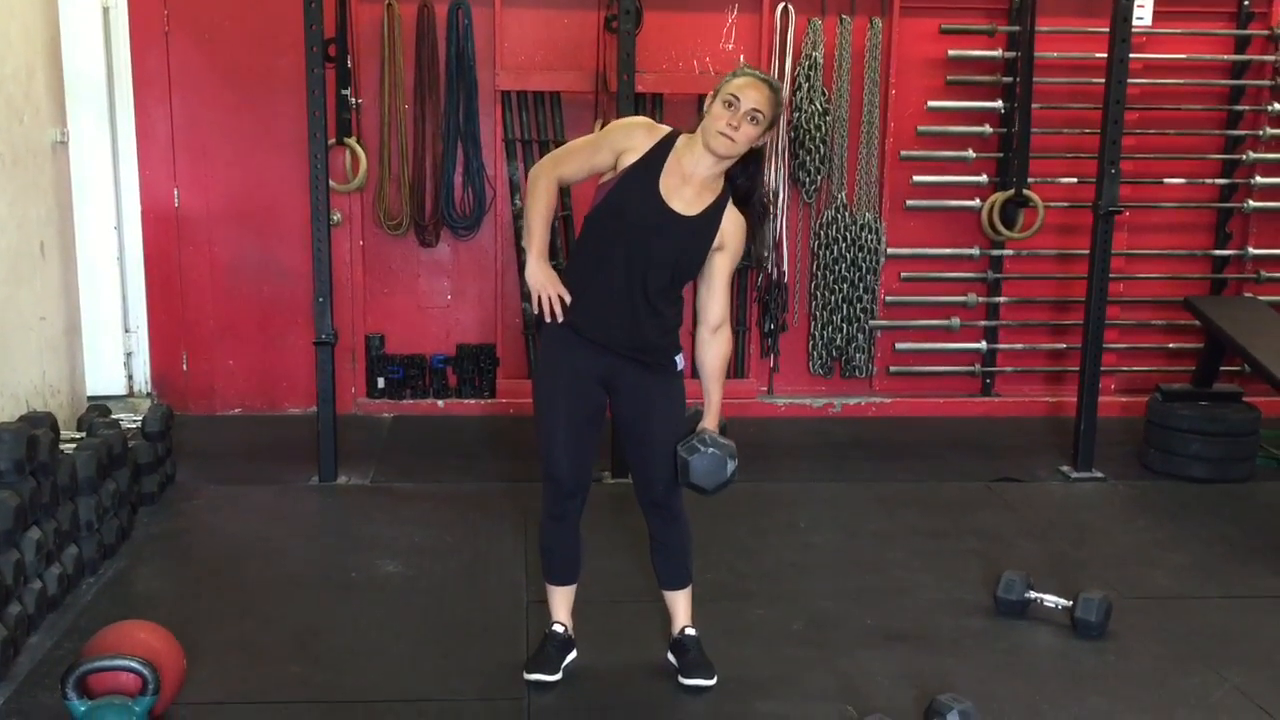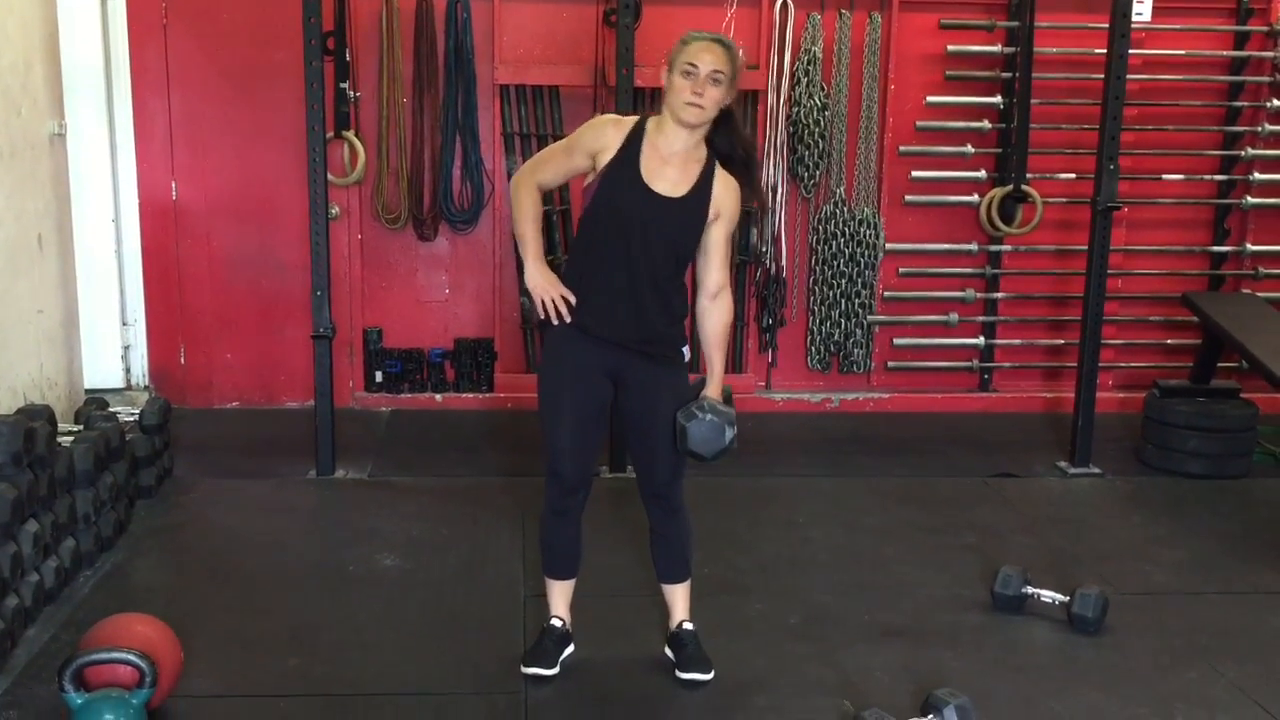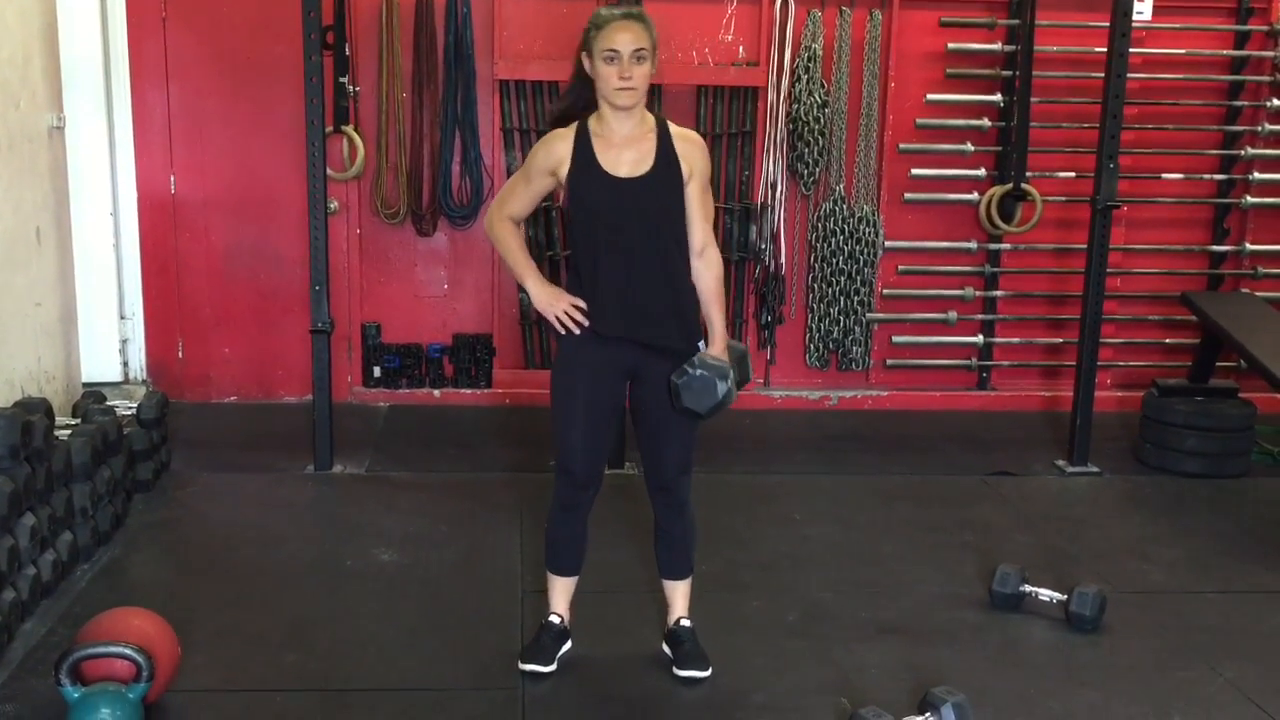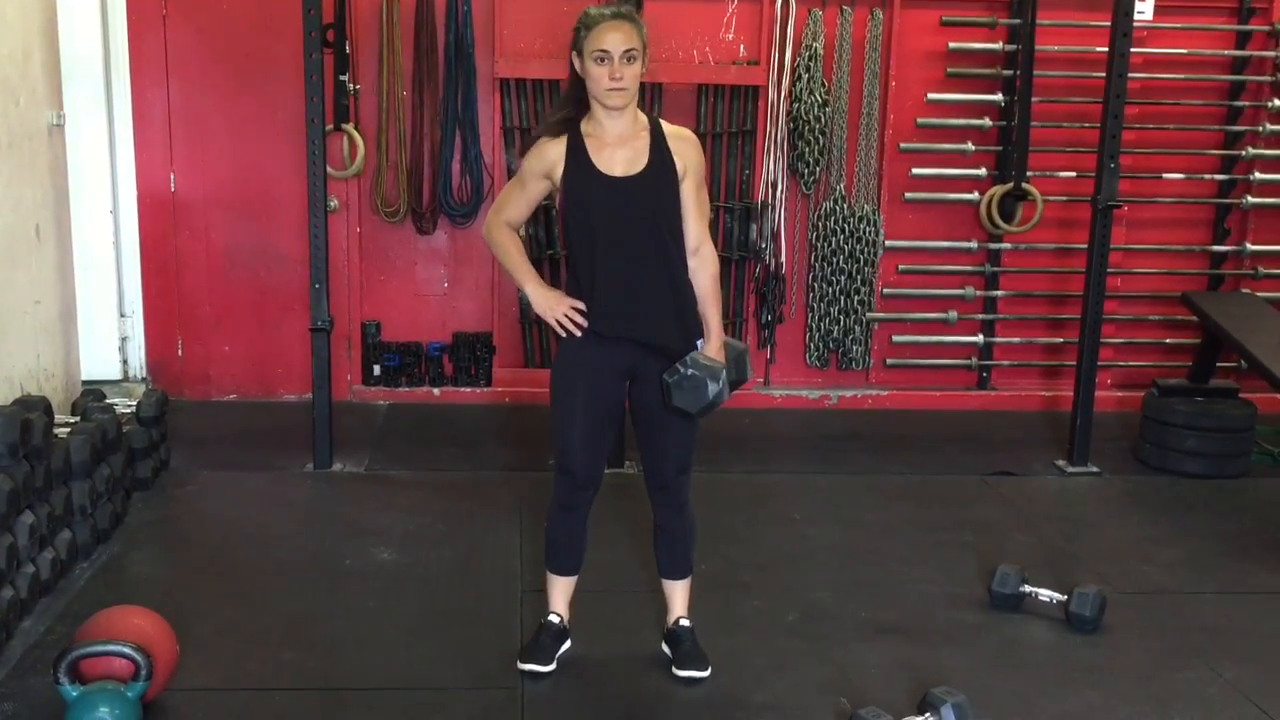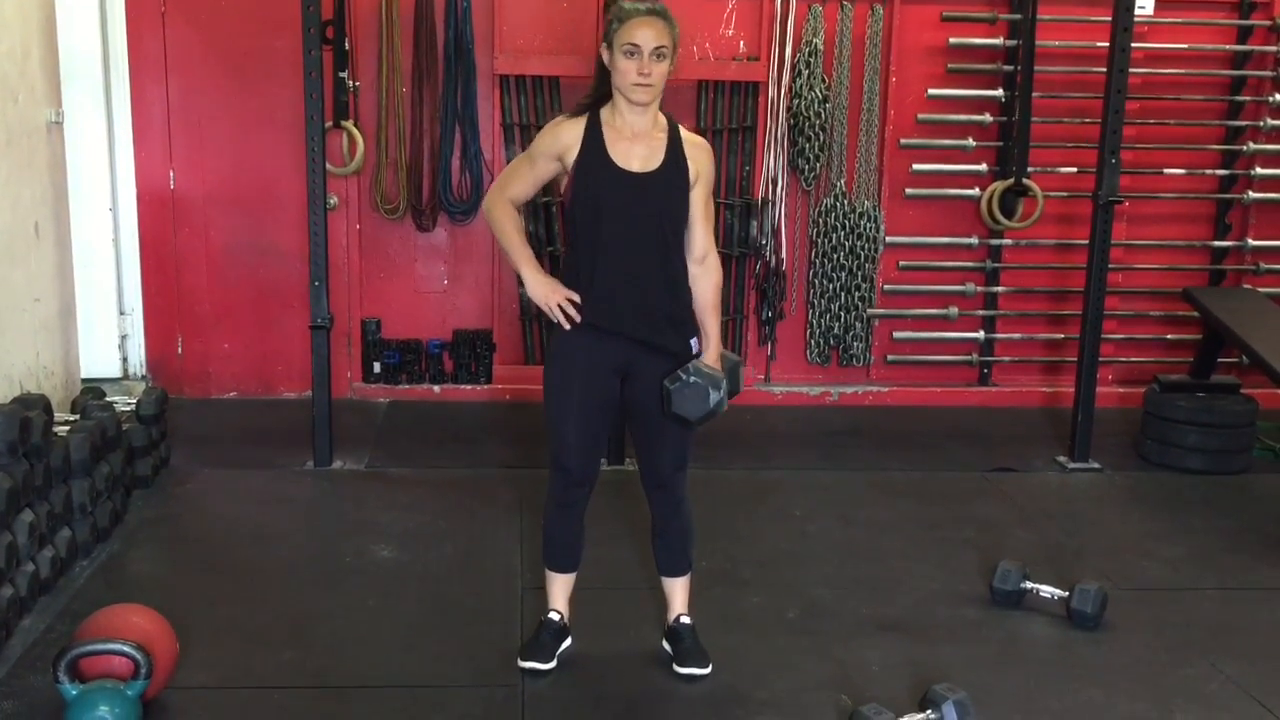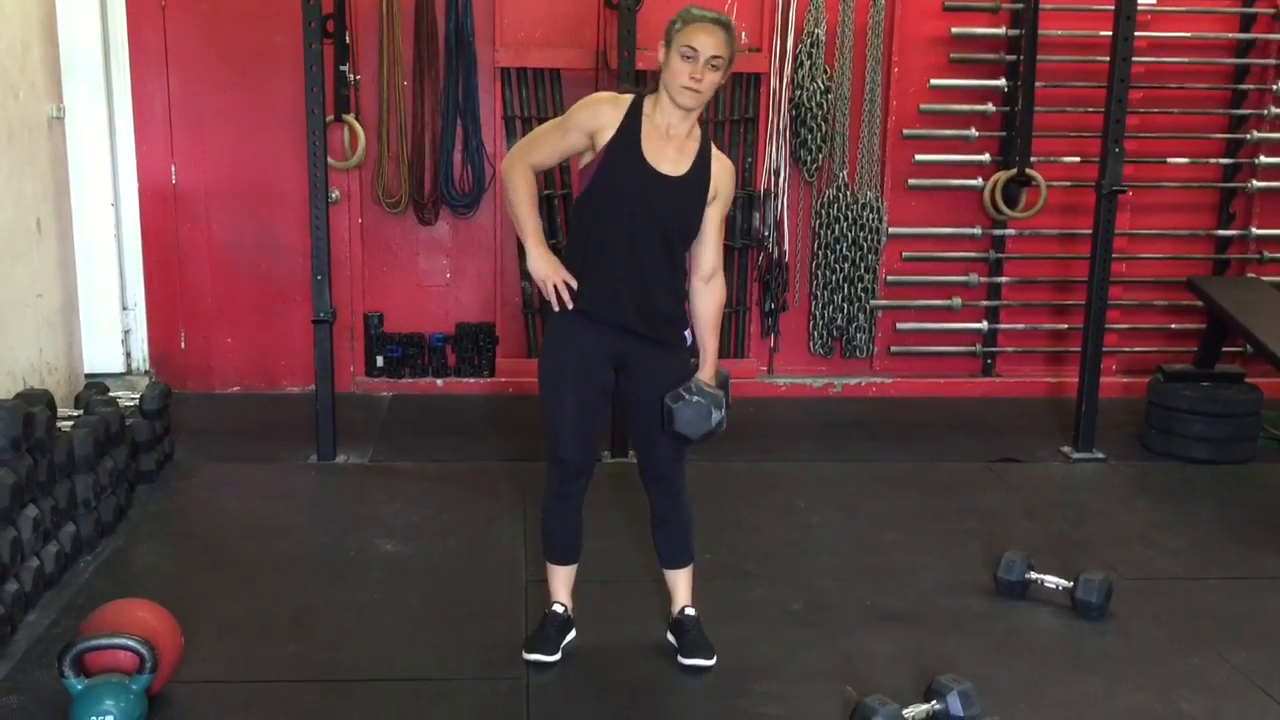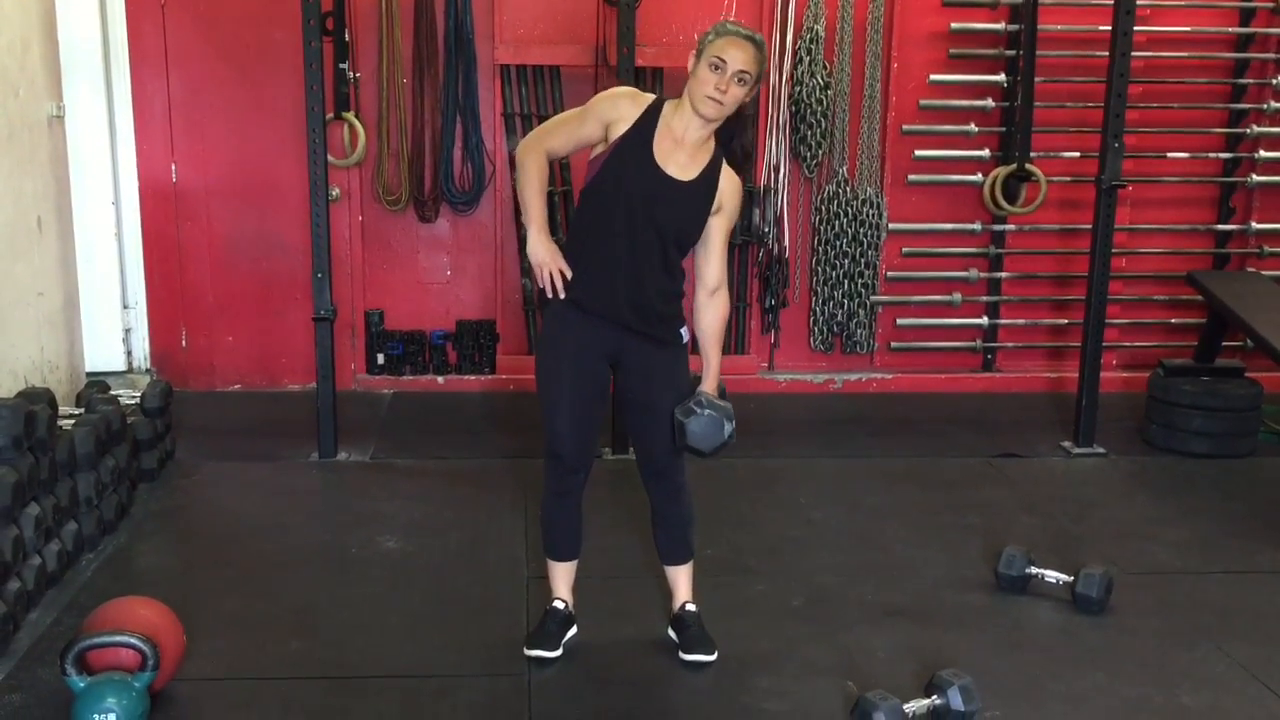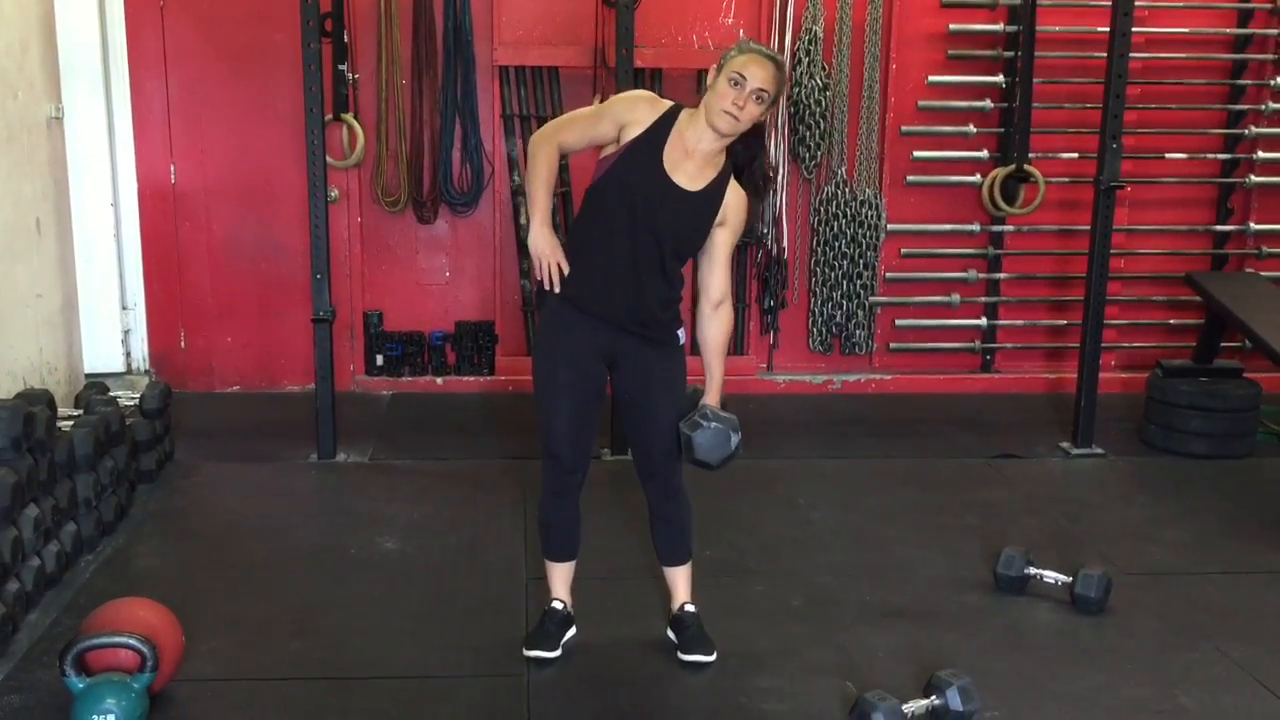
dt=0.4s
person 1, frame 1
left shoulder: (730, 223)
right shoulder: (637, 138)
left elbow: (714, 325)
right elbow: (547, 173)
left wrist: (712, 416)
right wrist: (536, 261)
left hip: (650, 362)
right hip: (571, 344)
left knee: (662, 496)
right knee: (563, 489)
left ankle: (684, 634)
right ankle: (559, 630)
person 1, frame 2
left shoulder: (723, 187)
right shoulder: (610, 134)
left elbow: (714, 292)
right elbow: (527, 181)
left wrist: (715, 380)
right wrist: (535, 268)
left hip: (658, 354)
right hip: (578, 338)
left knee: (663, 488)
right knee: (567, 482)
left ankle: (681, 628)
right ankle: (557, 623)
person 1, frame 3
left shoulder: (687, 149)
right shoulder: (562, 148)
left elbow: (703, 252)
right elbow: (501, 217)
left wrist: (718, 339)
right wrist: (537, 287)
left hip: (671, 345)
right hip: (591, 341)
left knee: (670, 484)
right knee: (575, 481)
left ankle: (679, 625)
right ankle: (556, 622)
person 1, frame 4
left shoulder: (680, 146)
right shoulder: (555, 152)
left elbow: (699, 250)
right elbow: (499, 224)
left wrist: (715, 337)
right wrist: (537, 292)
left hip: (671, 344)
right hip: (591, 343)
left knee: (670, 484)
right knee: (575, 482)
left ankle: (679, 624)
right ankle: (555, 621)
person 1, frame 5
left shoulder: (694, 152)
right shoulder: (570, 134)
left elbow: (701, 258)
right elbow: (501, 201)
left wrist: (713, 346)
right wrist: (533, 277)
left hip: (665, 344)
right hip: (584, 337)
left knee: (666, 481)
right knee: (570, 477)
left ankle: (679, 622)
right ankle: (556, 619)
person 1, frame 6
left shoulder: (717, 171)
right shoulder: (606, 114)
left elbow: (707, 274)
right elbow: (519, 163)
left wrist: (709, 365)
right wrist: (537, 250)
left hip: (659, 339)
right hip: (580, 327)
left knee: (665, 473)
right knee: (568, 468)
left ankle: (684, 613)
right ankle: (560, 610)
person 1, frame 7
left shoulder: (724, 186)
right shoulder: (624, 109)
left elbow: (711, 289)
right elbow: (534, 149)
left wrist: (711, 380)
right wrist: (538, 235)
left hip: (655, 336)
right hip: (576, 321)
left knee: (664, 468)
right knee: (566, 464)
left ankle: (684, 608)
right ankle: (560, 606)
person 1, frame 8
left shoulder: (730, 199)
right shoulder: (639, 112)
left elbow: (715, 300)
right elbow: (547, 140)
left wrist: (714, 392)
right wrist: (540, 227)
left hip: (651, 338)
right hip: (572, 319)
left knee: (661, 470)
right knee: (563, 464)
left ankle: (683, 609)
right ankle: (559, 607)
